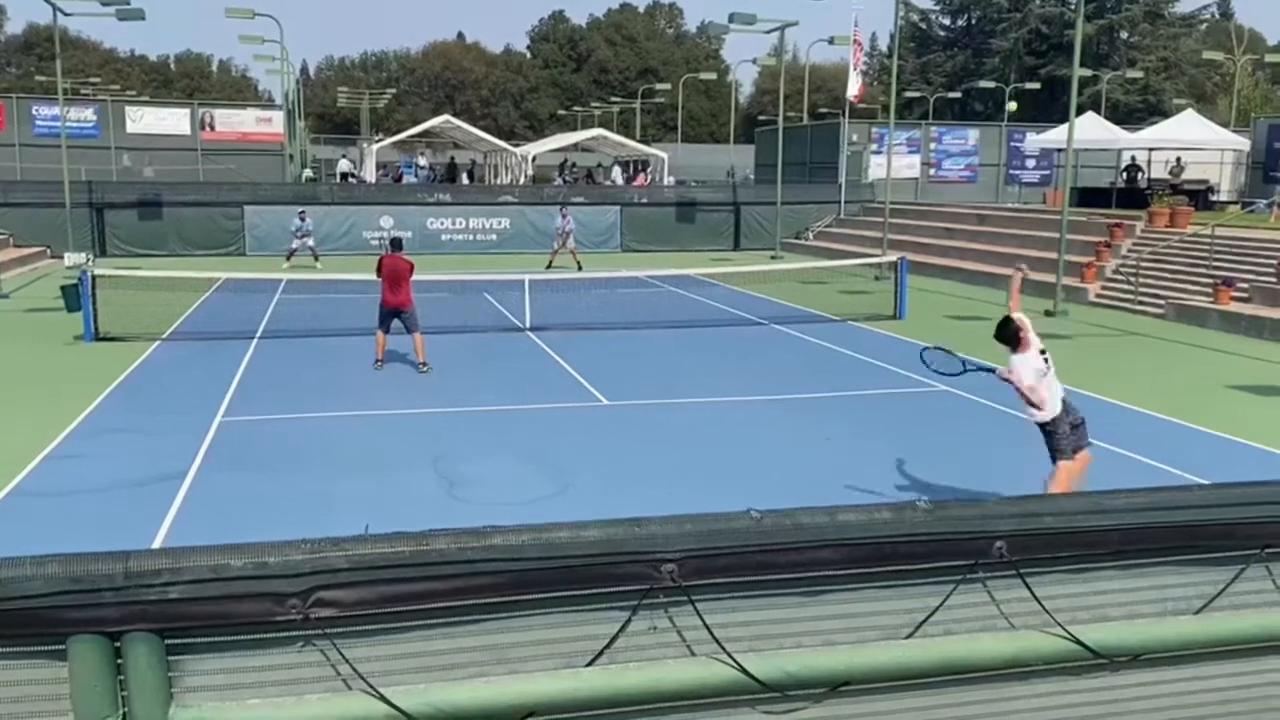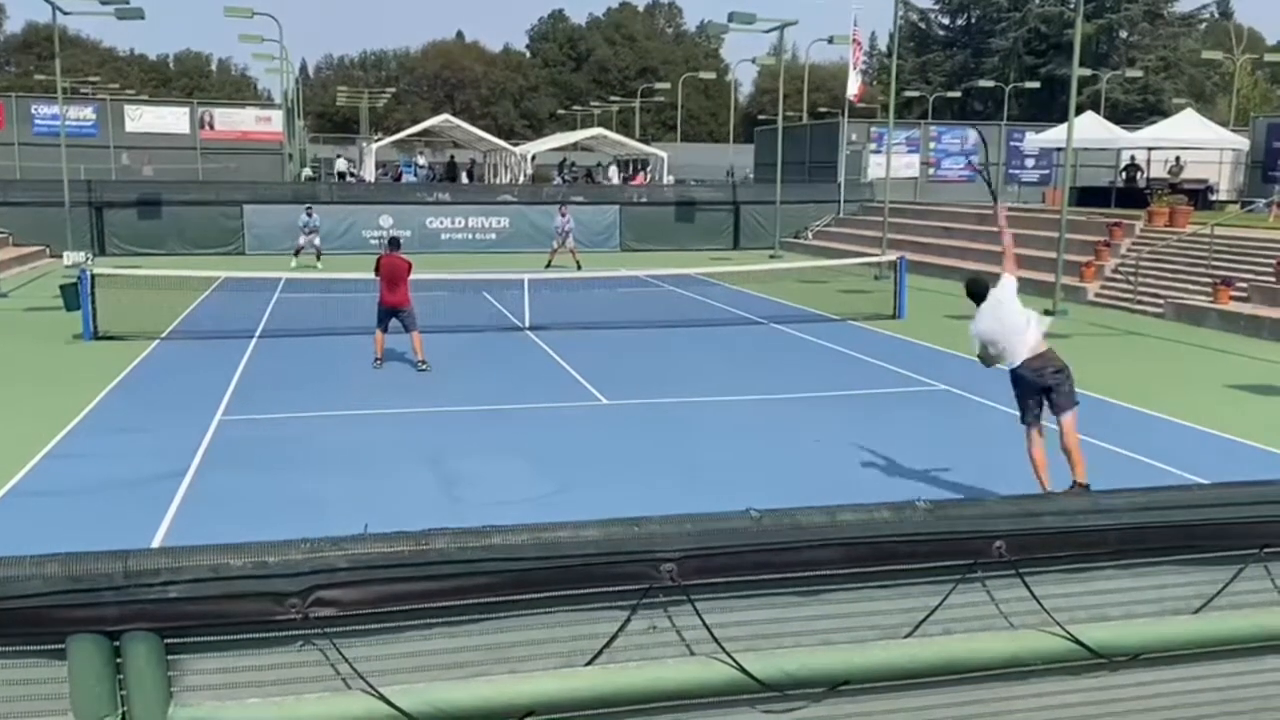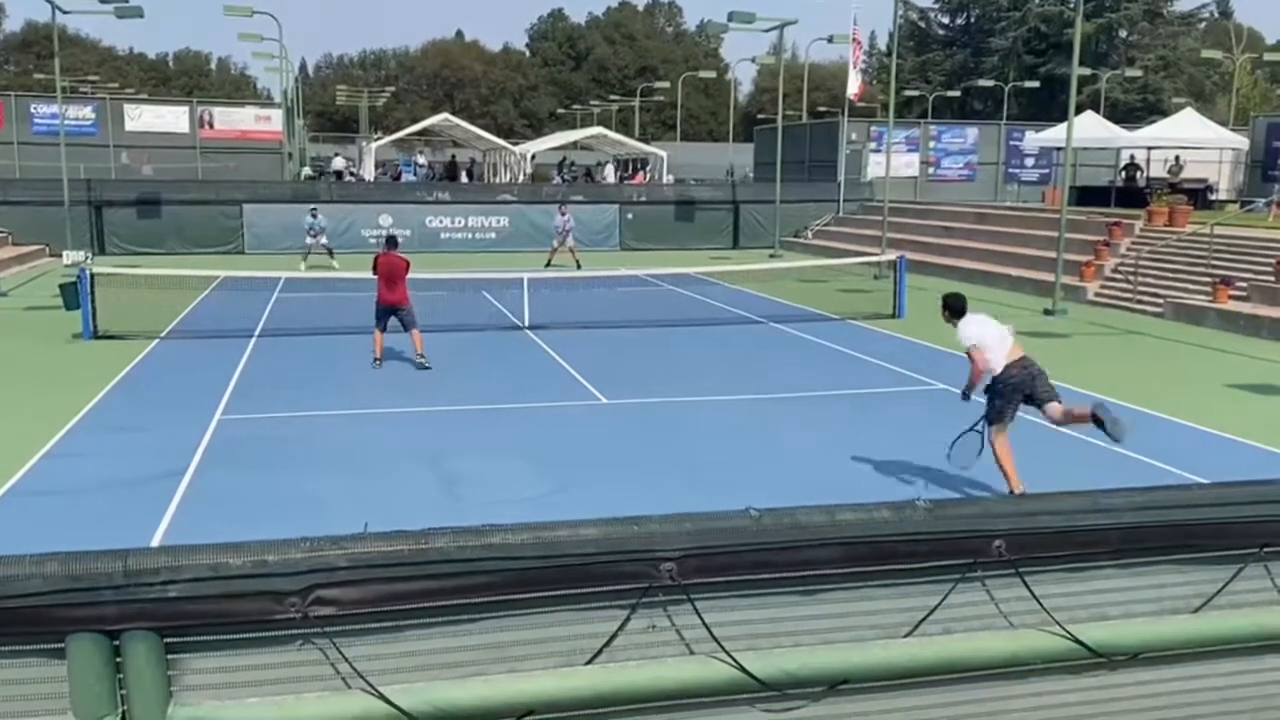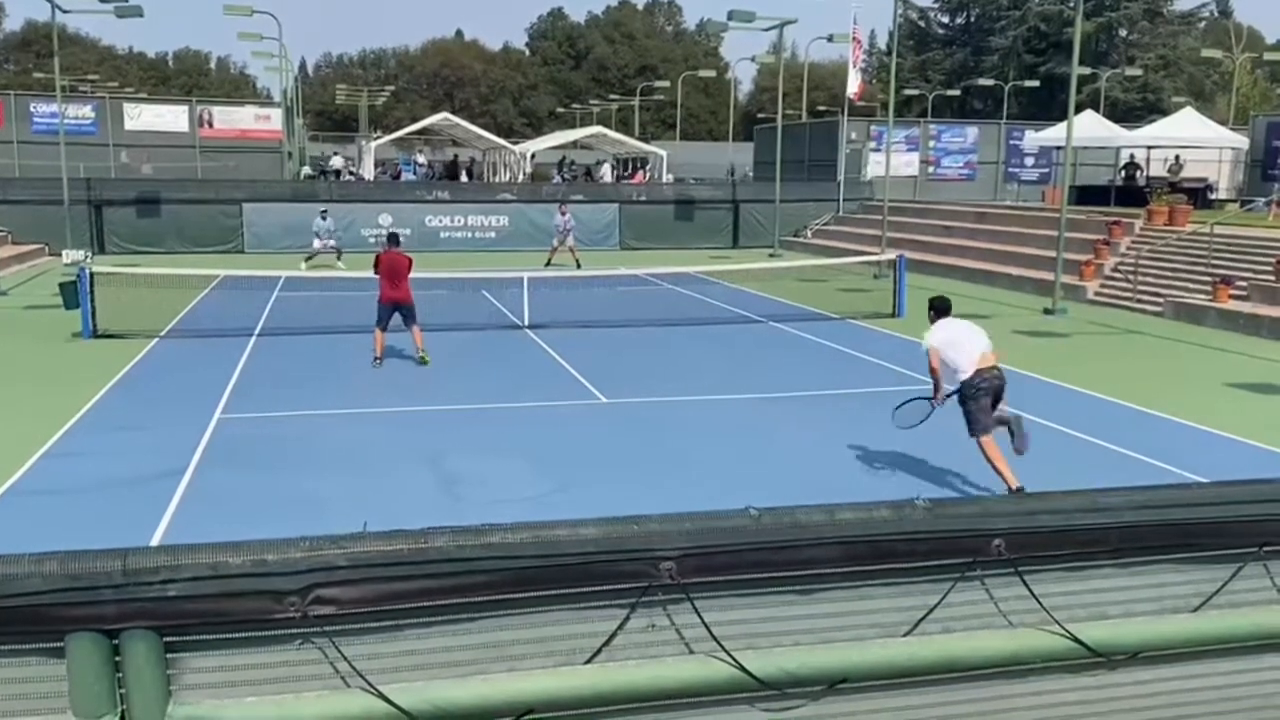
dt=0.2s
person 1, frame 1
left shoulder: (1019, 327)
right shoulder: (1020, 366)
left elbow: (1013, 305)
right elbow: (1039, 404)
left wrist: (1018, 275)
right wrist: (1014, 381)
left hip: (1060, 405)
right hip: (1051, 417)
left knee: (1082, 457)
right knee: (1064, 468)
person 1, frame 2
left shoulder: (978, 326)
right shoulder: (1003, 295)
left elbow: (988, 362)
right elbow: (1009, 259)
right wrist: (1003, 227)
left hip: (1023, 375)
right hip: (1048, 364)
left knee: (1033, 434)
right knee: (1067, 427)
left ankle: (1046, 494)
right ankle: (1080, 486)
person 1, frame 3
left shoulder: (964, 332)
right shoulder: (980, 319)
left elbow: (980, 365)
left wrist: (968, 389)
left hip: (1006, 379)
right hip: (1029, 367)
left knee: (997, 436)
right knee: (1058, 415)
left ankle: (1017, 493)
right ankle: (1096, 416)
person 1, frame 4
left shoulder: (933, 333)
right shoulder: (969, 325)
left elbow: (934, 365)
right elbow: (992, 356)
left wrist: (938, 389)
left hip: (974, 383)
right hip: (996, 375)
left knee: (985, 440)
right knee: (987, 421)
left ankle: (1015, 489)
right ankle: (1006, 419)
